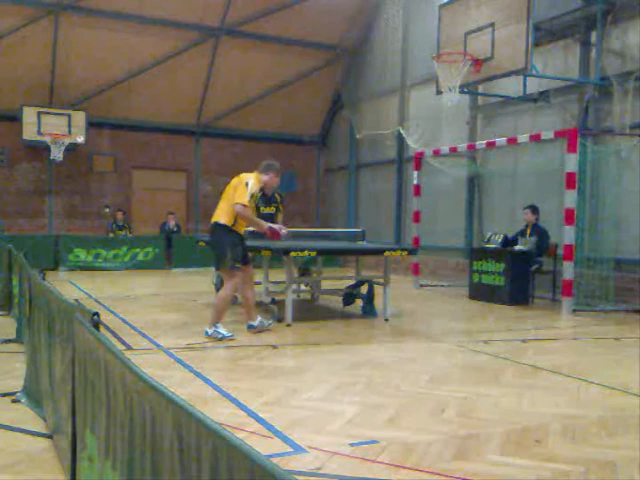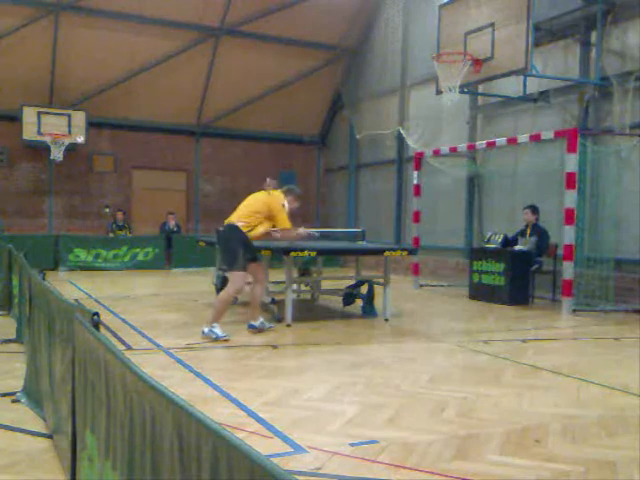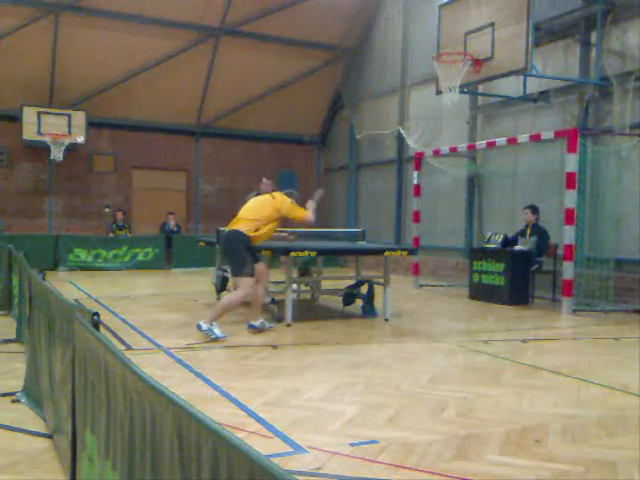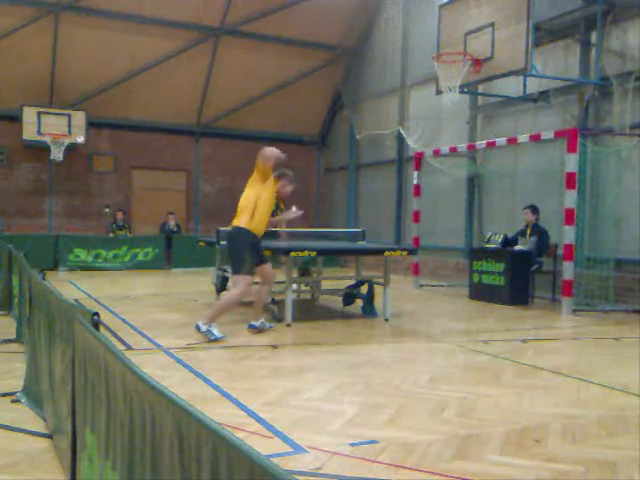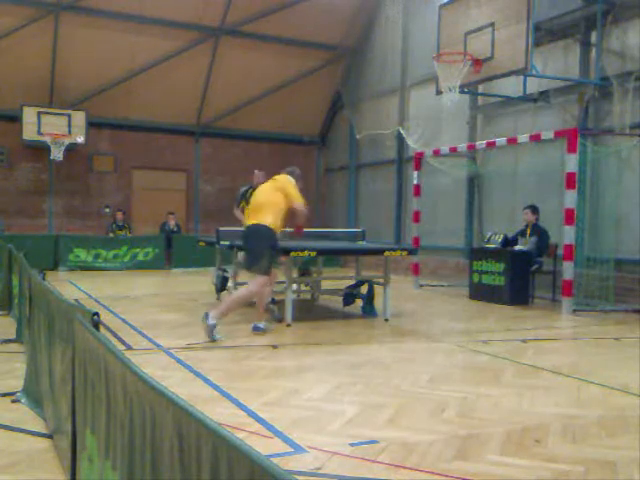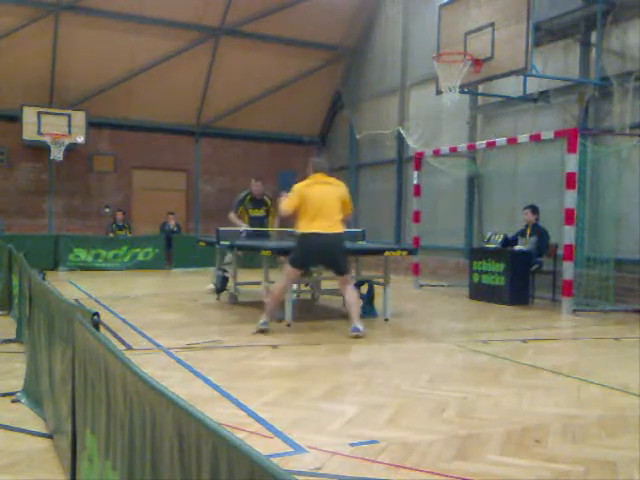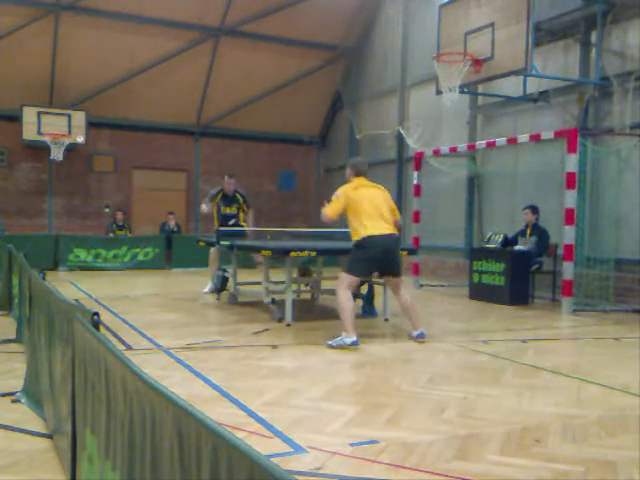
dt=0.4s
person 1, frame 1
left shoulder: (252, 183)
right shoulder: (249, 180)
right elbow: (239, 209)
left wrist: (269, 226)
right wrist: (261, 226)
left hip: (234, 234)
right hip: (224, 232)
left knee: (248, 277)
right knee: (232, 282)
left ankle: (254, 321)
right ankle: (213, 327)
person 1, frame 2
left shoulder: (269, 197)
right shoulder: (280, 201)
right elbow: (287, 233)
left wrist: (279, 235)
right wrist: (300, 234)
left hip: (240, 237)
right hip: (233, 236)
left knee: (260, 276)
right knee: (237, 284)
left ankle: (255, 321)
right ankle: (211, 327)
person 1, frame 3
left shoulder: (268, 200)
right shoulder: (284, 202)
right elbow: (309, 218)
right wrist: (311, 206)
left hip: (239, 240)
right hip: (237, 242)
left knee: (262, 276)
right knee: (244, 291)
left ankle: (256, 321)
right ankle: (207, 324)
person 1, frame 4
left shoulder: (268, 190)
right shoulder: (261, 179)
right elbow: (266, 152)
left wrist: (284, 217)
right wrist: (277, 155)
left hip: (250, 239)
right hip: (242, 237)
left knee: (268, 277)
right knee: (242, 289)
left ankle: (256, 321)
right ankle: (206, 324)
person 1, frame 5
left shoulder: (265, 187)
right shoulder: (287, 180)
left elbow: (247, 216)
right elbow: (299, 208)
right wrist: (299, 222)
left hip: (253, 231)
right hip: (262, 234)
left knee: (269, 279)
right knee: (256, 287)
left ankle: (259, 322)
right ankle: (214, 316)
person 1, frame 6
left shoulder: (301, 187)
right shoulder: (340, 186)
left elbow: (284, 212)
right elbow: (347, 216)
left wrist: (284, 199)
left hip: (308, 239)
right hip: (333, 239)
left knee: (286, 279)
right knee: (347, 284)
left ankle: (265, 319)
right ankle: (356, 324)
person 1, frame 7
left shoulder: (346, 190)
right shoulder: (381, 190)
left elbow: (328, 217)
right elbow: (398, 221)
left wrist: (324, 211)
left hip: (368, 243)
right hip: (390, 241)
left knee: (343, 288)
right knee: (399, 288)
left ankle: (349, 337)
right ankle: (417, 331)
